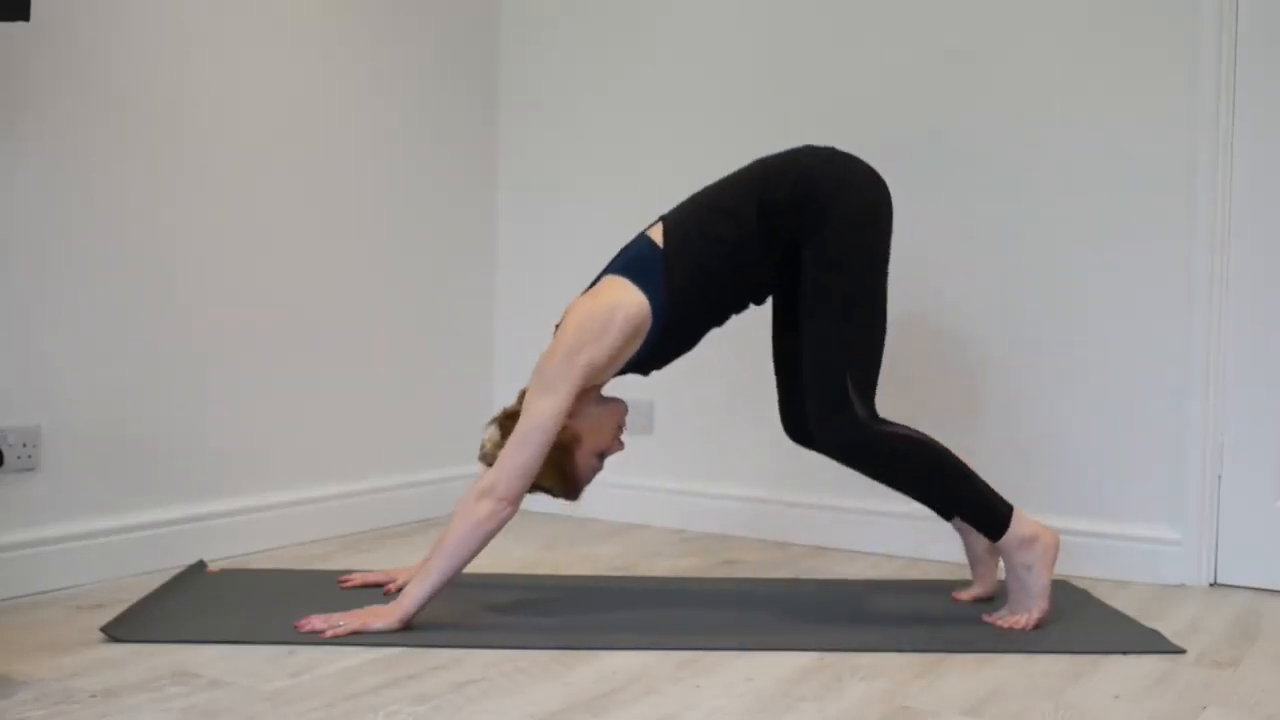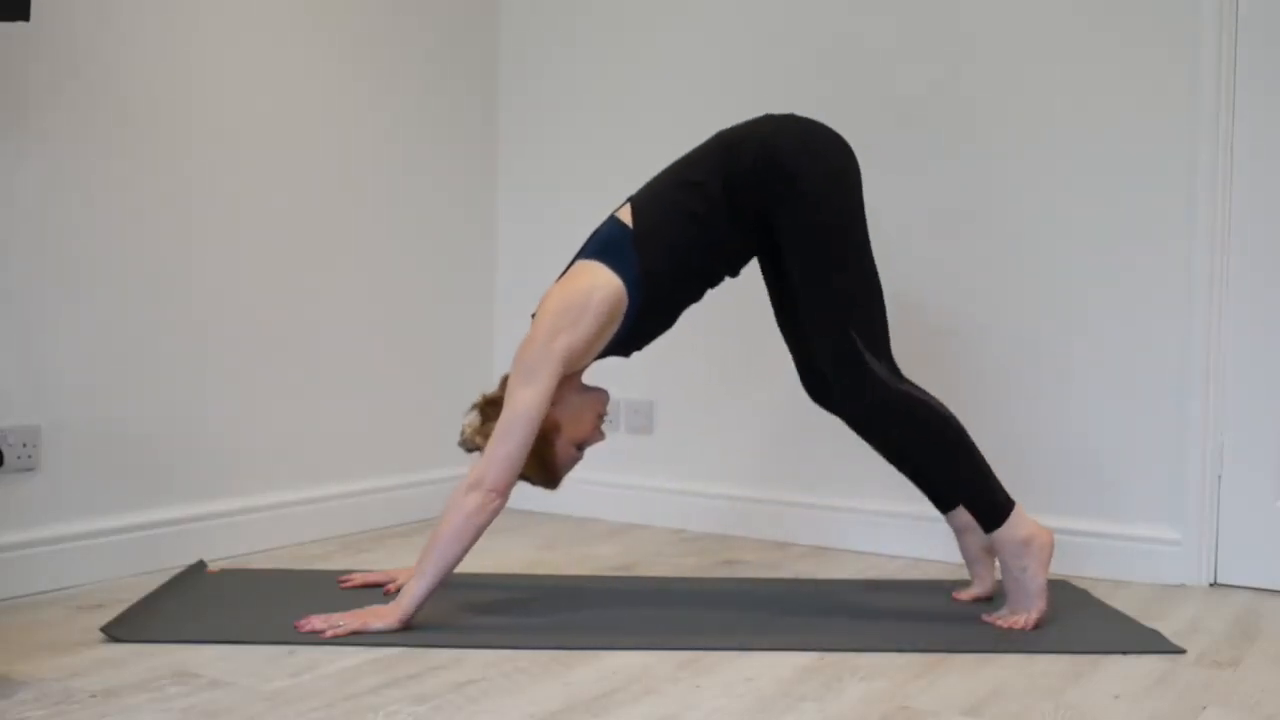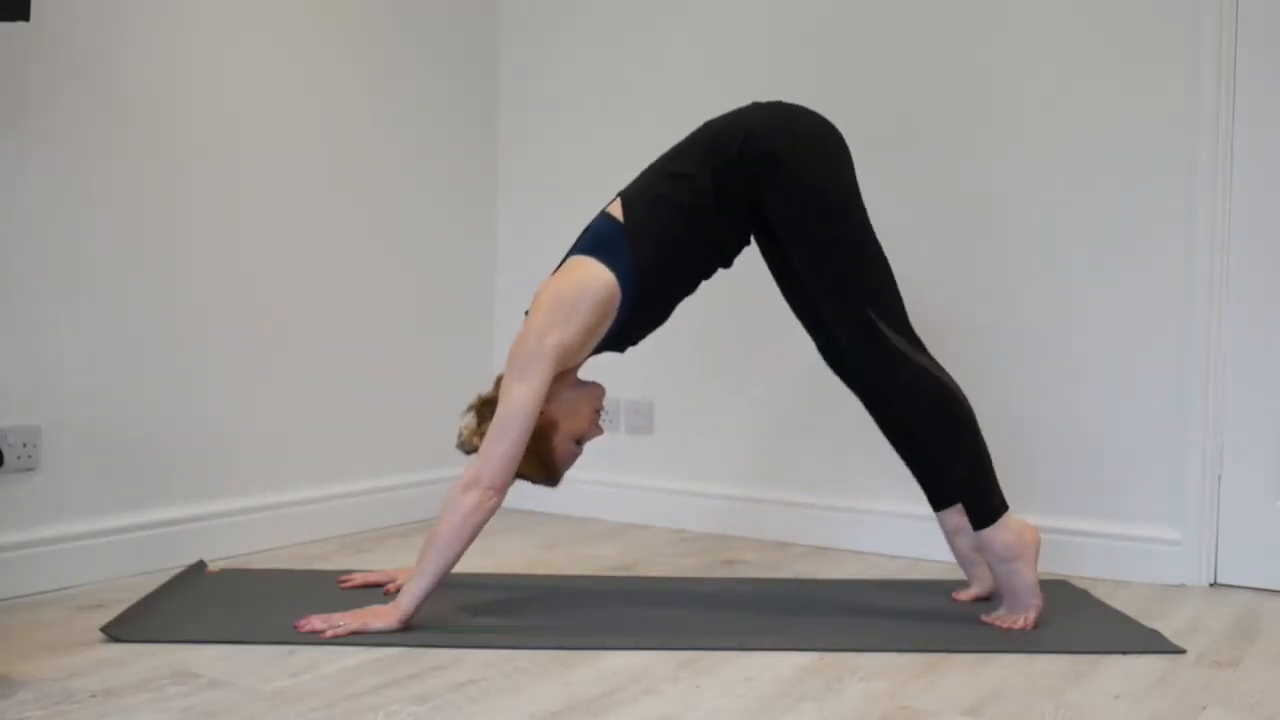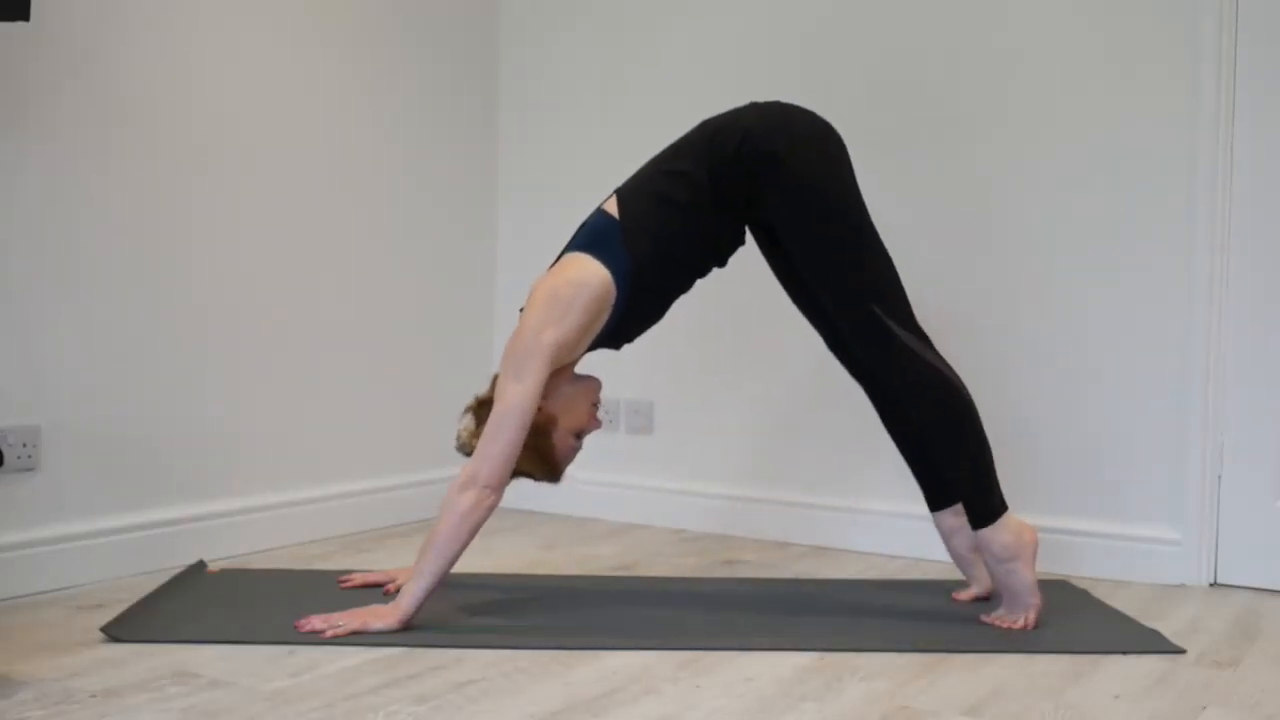
dt=0.4s
person 1, frame 1
left shoulder: (576, 356)
right shoulder: (577, 356)
left elbow: (497, 494)
right elbow: (497, 485)
left wrist: (401, 610)
right wrist: (421, 571)
left hip: (826, 201)
right hip: (798, 220)
left knee: (839, 422)
right knee: (807, 422)
left ankle: (1018, 536)
right ankle: (977, 526)
person 1, frame 2
left shoulder: (557, 344)
right shoulder: (558, 345)
left elbow: (487, 486)
right elbow: (487, 481)
left wrist: (402, 607)
right wrist: (421, 570)
left hip: (788, 168)
right hip: (768, 187)
left knee: (856, 378)
right knee: (827, 382)
left ankle: (1011, 531)
right ankle: (973, 525)
person 1, frame 3
left shoulder: (551, 340)
right shoulder: (554, 339)
left elbow: (484, 484)
right elbow: (485, 480)
left wrist: (401, 609)
right wrist: (420, 570)
left hip: (776, 154)
right hip: (756, 173)
left knee: (876, 349)
right knee: (855, 355)
left ankle: (999, 533)
right ankle: (971, 529)
person 1, frame 4
left shoulder: (545, 338)
right shoulder: (546, 341)
left elbow: (481, 482)
right elbow: (483, 478)
left wrist: (401, 608)
right wrist: (416, 572)
left hip: (771, 154)
right hip: (754, 170)
left knee: (882, 344)
right knee: (868, 351)
left ankle: (997, 532)
right ankle: (967, 531)
